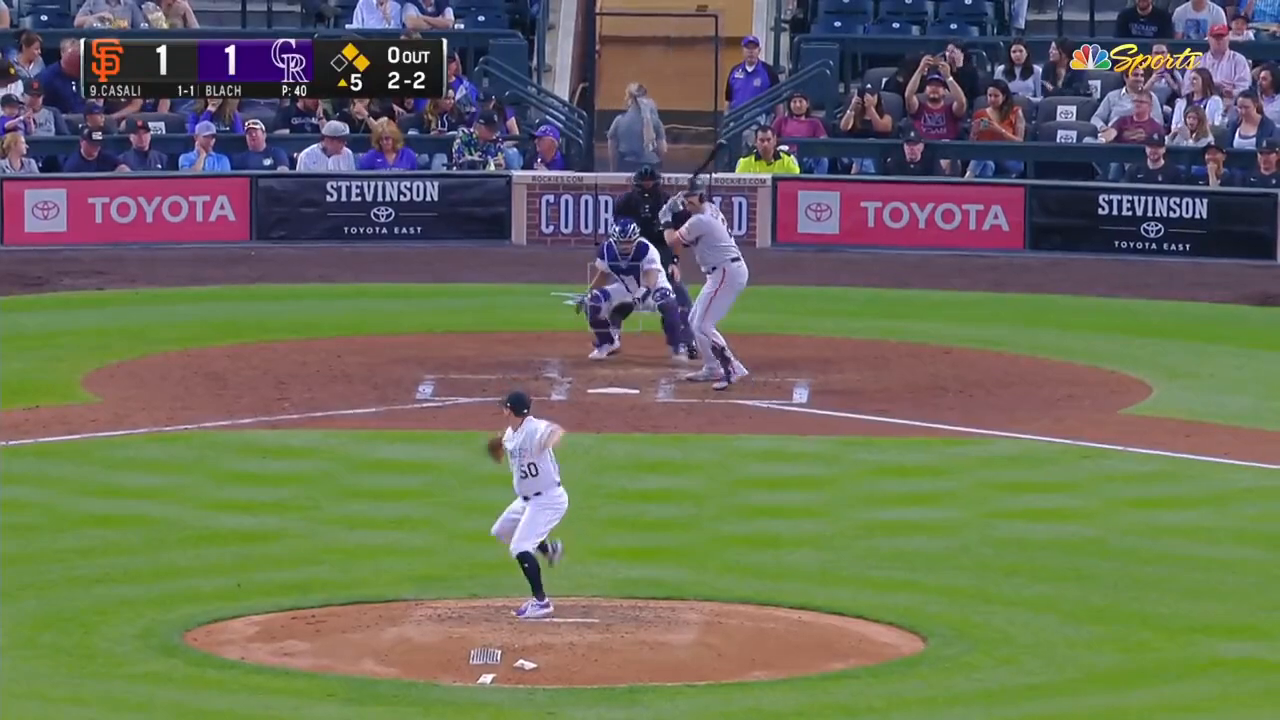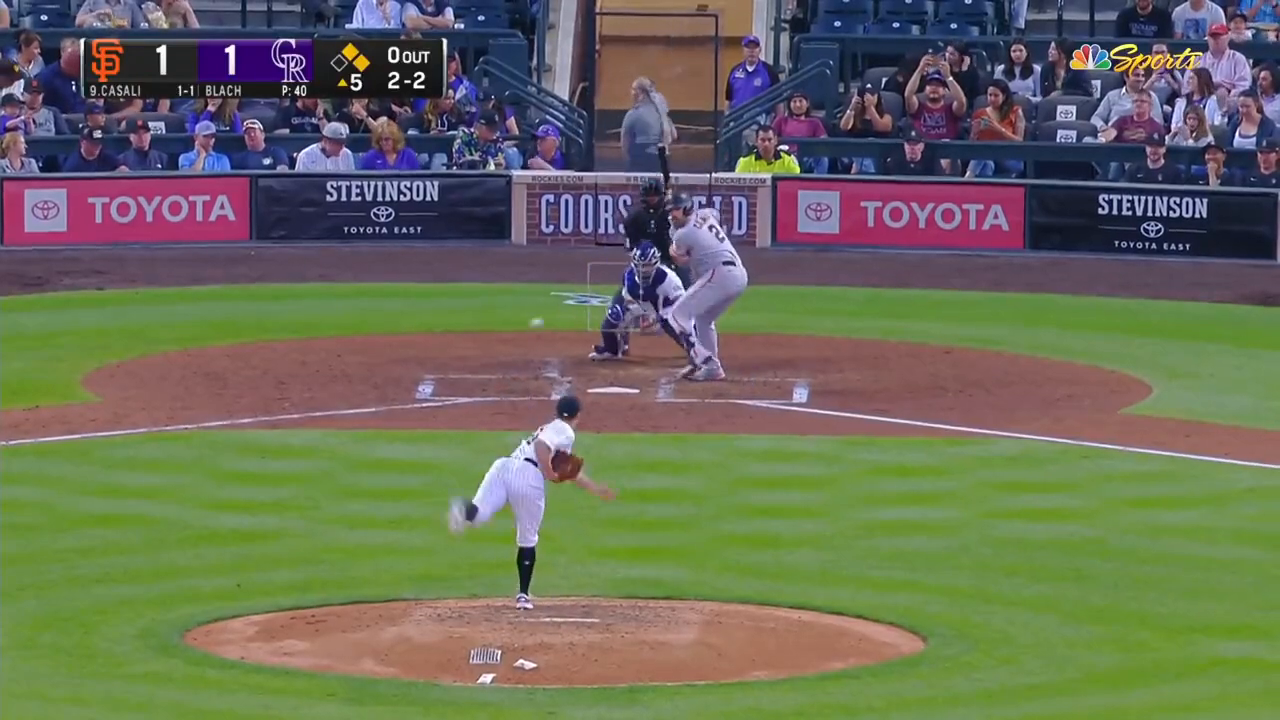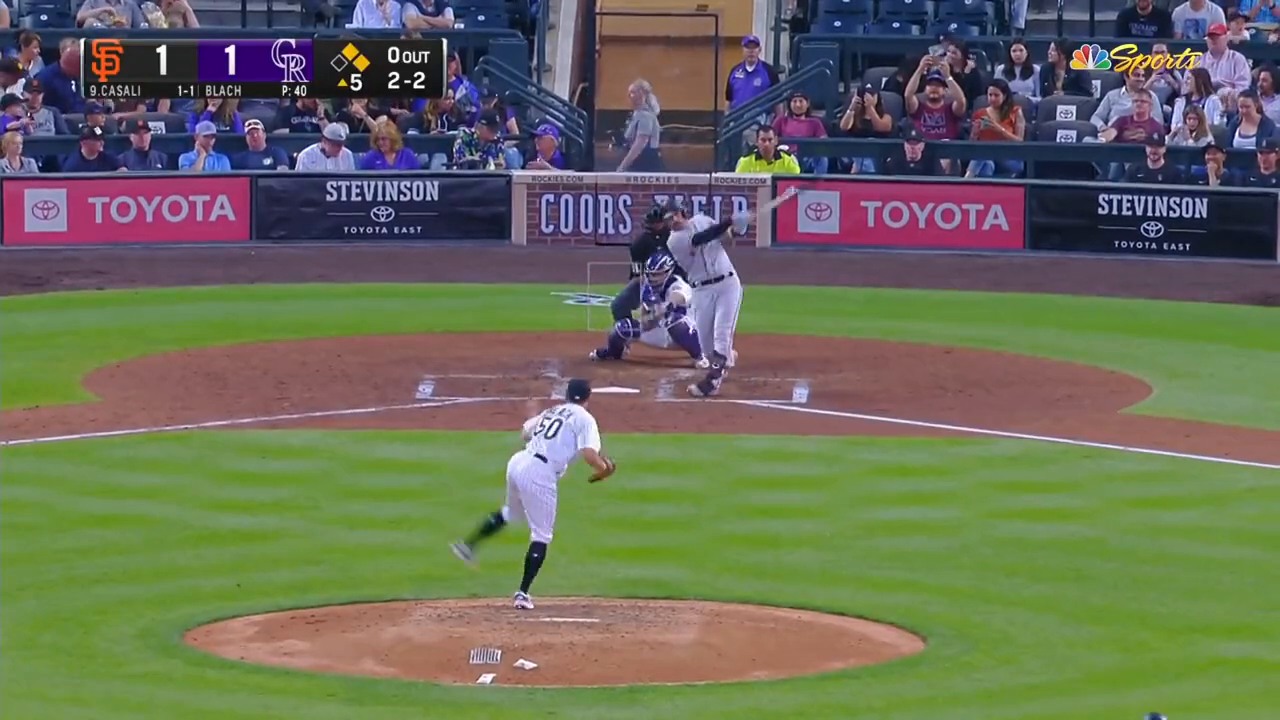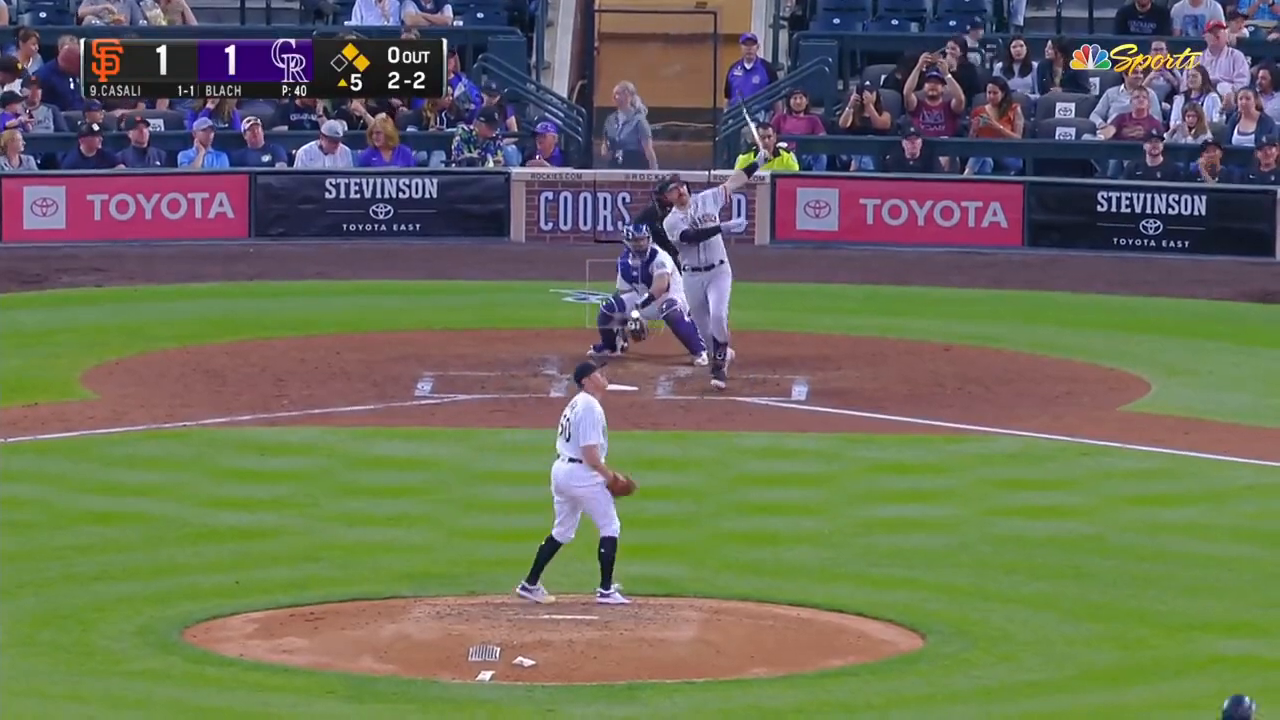
dt=0.4s
person 1, frame 1
left shoulder: (535, 428)
right shoulder: (512, 432)
left elbow: (556, 431)
left wrist: (547, 445)
right wrist: (499, 446)
left hip: (549, 500)
right hip: (530, 499)
left knee: (521, 547)
right knee: (500, 532)
left ankle: (541, 601)
right ankle: (548, 548)
person 1, frame 2
left shoulder: (551, 428)
right shoulder: (565, 433)
right elbow: (541, 447)
left wrist: (594, 488)
right wrist: (549, 475)
left hip: (505, 468)
right hip: (528, 479)
left knee: (479, 515)
right knee: (527, 540)
left ankle: (464, 510)
right ankle: (523, 595)
person 1, frame 3
left shoulder: (552, 412)
right shoulder: (586, 419)
left elbow: (526, 432)
right elbow: (588, 453)
right wrist: (604, 467)
left hip: (519, 463)
right hip: (539, 476)
left knee: (510, 513)
right knee: (541, 537)
left ankle: (468, 545)
right ankle: (523, 593)
person 1, frame 4
left shoulder: (577, 402)
right shoulder: (590, 407)
right elbow: (590, 453)
left wrist: (601, 470)
right wrist: (609, 474)
left hip: (561, 469)
right hip: (581, 474)
left knee: (562, 531)
right knee: (610, 528)
left ankle: (530, 584)
right ankle: (605, 590)
person 2, frame 1
left shoulder: (698, 220)
right shoulder: (710, 209)
left elbow: (672, 240)
left wrist: (665, 218)
right wrist: (675, 212)
left hip: (727, 272)
right hip: (734, 270)
left knee: (701, 326)
right knee: (697, 320)
left ankle: (733, 369)
right ankle: (713, 368)
person 2, frame 2
left shoulder: (683, 234)
right shoulder: (706, 214)
left elbow: (675, 258)
left hip: (721, 275)
right hip: (736, 274)
left knee: (677, 313)
right knee: (702, 318)
left ankle: (699, 359)
right ankle: (713, 367)
person 2, frame 3
left shoulder: (701, 220)
right shoulder: (674, 240)
left elbow: (725, 233)
right elbow: (703, 238)
left wrist: (738, 223)
right wrist: (728, 223)
left hip: (727, 283)
right hip: (702, 290)
left knee: (722, 333)
right knee: (707, 340)
left ankle: (711, 382)
right ankle: (725, 357)
person 2, frame 4
left shoulder: (708, 199)
right shoulder: (671, 221)
left elbow: (734, 182)
right elbow: (691, 237)
left wrist: (757, 162)
right wrist: (723, 227)
left hip: (719, 271)
right hip: (693, 276)
left knee: (718, 316)
right knee: (704, 326)
left ankle: (719, 367)
right ankle: (723, 355)
